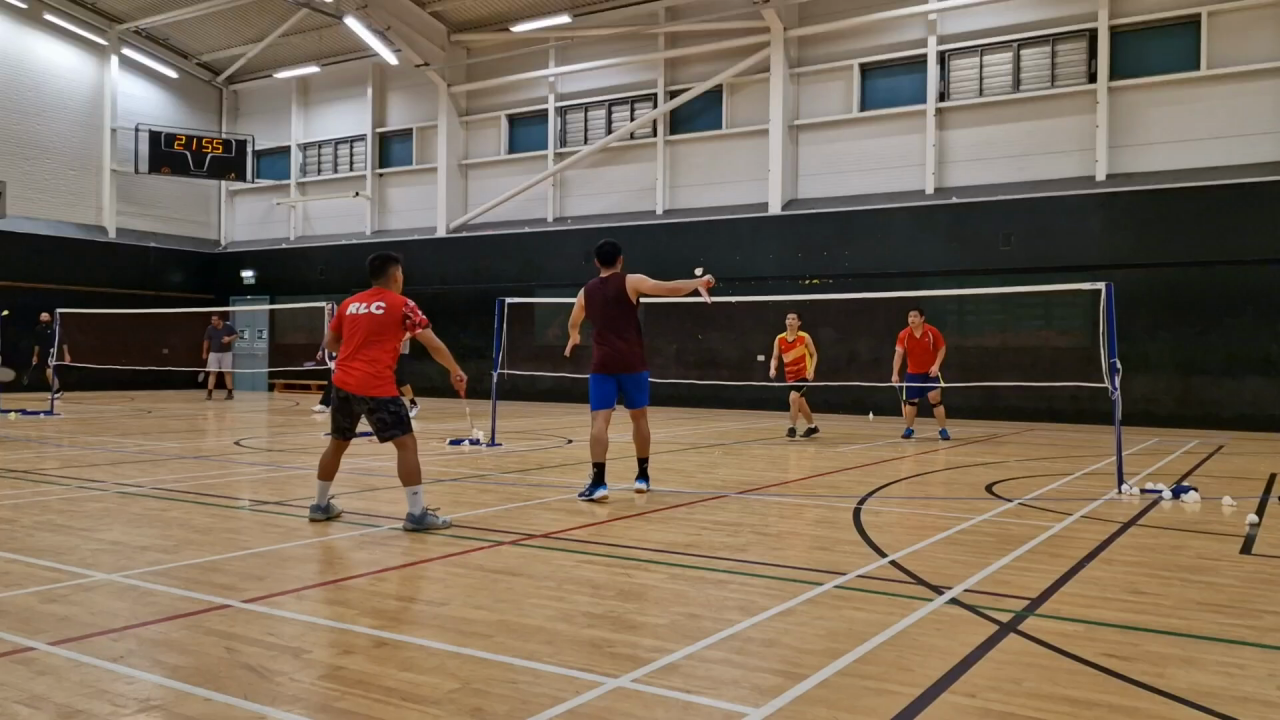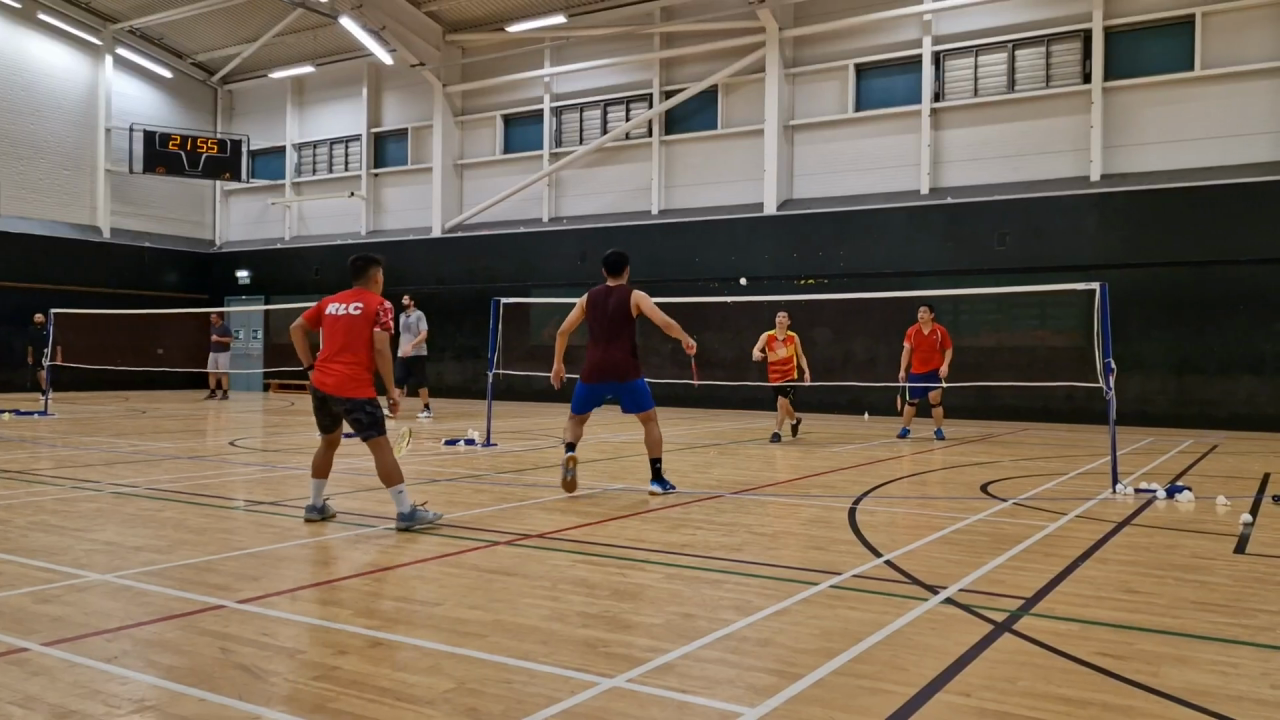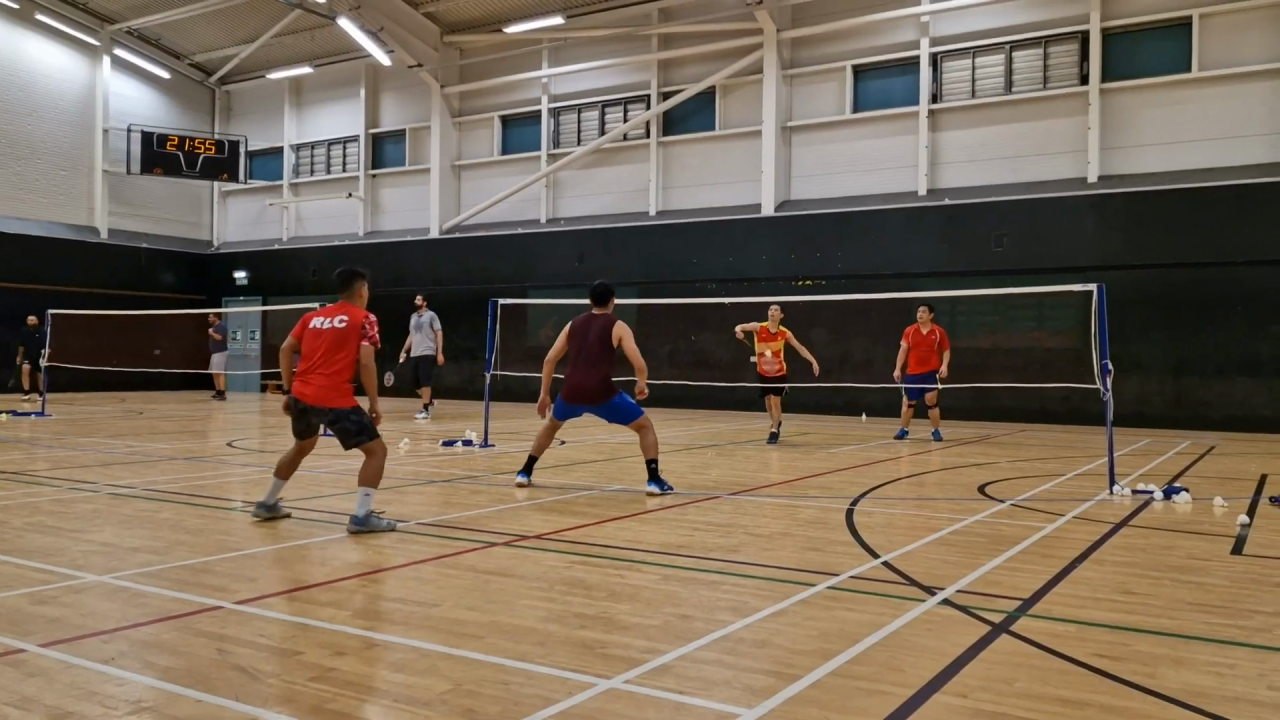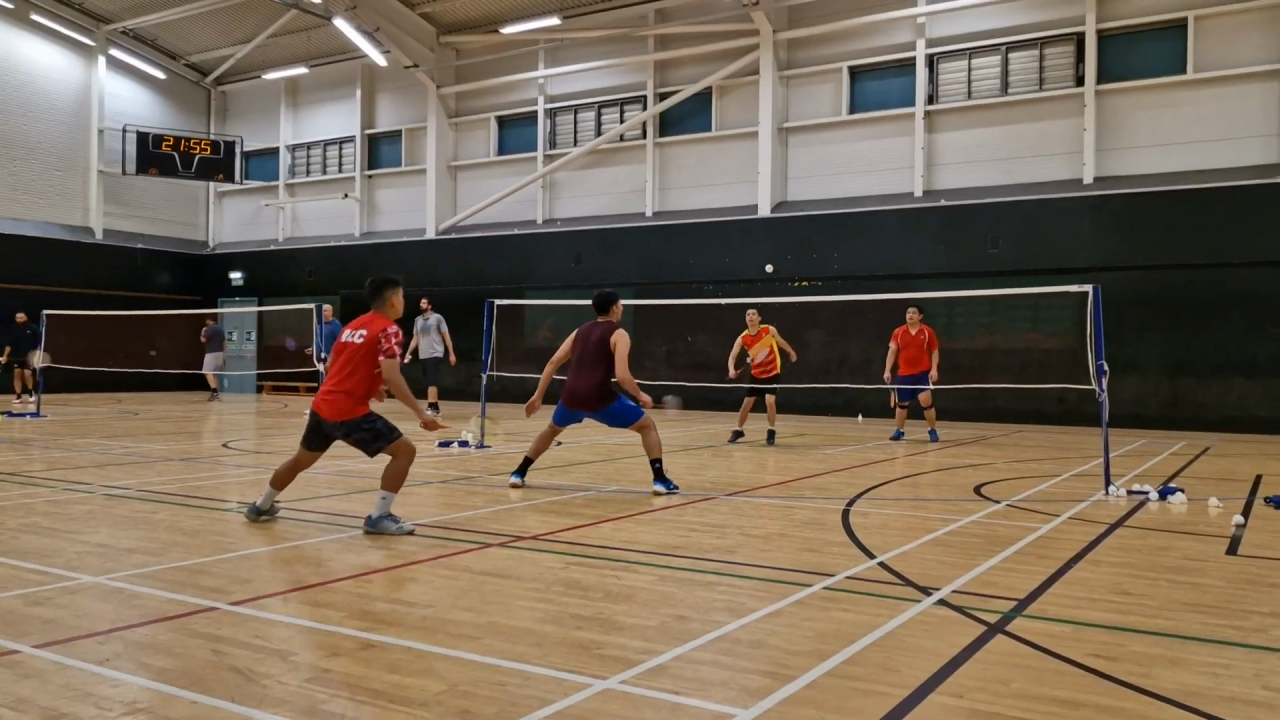
dt=0.3s
person 1, frame 1
left shoulder: (349, 303)
right shoulder: (402, 305)
left elbow: (329, 340)
right elbow: (432, 343)
right wrist: (456, 372)
left hip: (342, 385)
right hip: (377, 388)
left knee: (337, 444)
right knee: (406, 445)
left ankle: (320, 504)
right ankle: (417, 514)
person 1, frame 2
left shoulder: (329, 302)
right shoulder: (379, 305)
left elbow: (296, 329)
right elbow: (381, 349)
left wrist: (310, 367)
right wrist: (391, 391)
left hip: (321, 385)
right hip: (354, 389)
left knee: (329, 442)
right knee: (381, 447)
left ankle: (316, 505)
right ankle: (406, 511)
person 1, frame 3
left shoulder: (313, 317)
right shoulder: (366, 319)
left elbow: (286, 351)
right elbow: (367, 364)
left wrist: (288, 392)
right wrist: (375, 407)
left hip: (302, 396)
right hip: (336, 400)
left knee: (303, 446)
right knee: (376, 451)
left ankle: (267, 503)
right ankle: (362, 515)
person 1, frame 4
left shoulder: (352, 326)
right shoulder: (389, 330)
right elbow: (392, 377)
right wrist: (420, 413)
left hip: (322, 406)
right hip: (350, 411)
left knee: (302, 459)
right knee: (405, 451)
left ankle: (261, 506)
right ankle: (378, 517)
person 2, frame 1
left shoulder: (586, 291)
right shoulder: (631, 281)
left elbow: (573, 323)
right elbow: (668, 289)
left wrist: (573, 338)
right wrist: (699, 282)
left hip: (603, 365)
right hip: (632, 363)
left knee: (600, 421)
right knee: (639, 418)
left ankle: (598, 482)
right ankle: (642, 476)
person 2, frame 2
left shoulder: (589, 297)
right shoulder: (635, 296)
left elbow: (563, 331)
right elbow: (666, 323)
left wrist: (558, 364)
right wrist: (686, 338)
left hip: (593, 372)
right hip: (625, 372)
left knee: (575, 420)
right knee: (650, 421)
left ankle: (570, 455)
right ankle: (657, 479)
person 2, frame 3
left shoulder: (573, 324)
right shoulder: (618, 327)
left elbow: (550, 360)
right elbow: (639, 366)
left wrist: (544, 394)
right wrist: (642, 384)
left hip: (571, 393)
right hip: (602, 393)
left knee: (552, 424)
right knee: (645, 427)
left ankle: (525, 472)
right ankle: (654, 480)
person 2, frame 4
left shoulder: (581, 331)
right shoulder: (619, 334)
left elbow: (553, 363)
right elbow: (622, 376)
left wrist: (538, 395)
right wrist: (640, 395)
left hip: (571, 397)
right hip: (600, 398)
left knee: (552, 430)
right knee: (647, 426)
left ankle: (519, 473)
right ankle: (660, 480)
